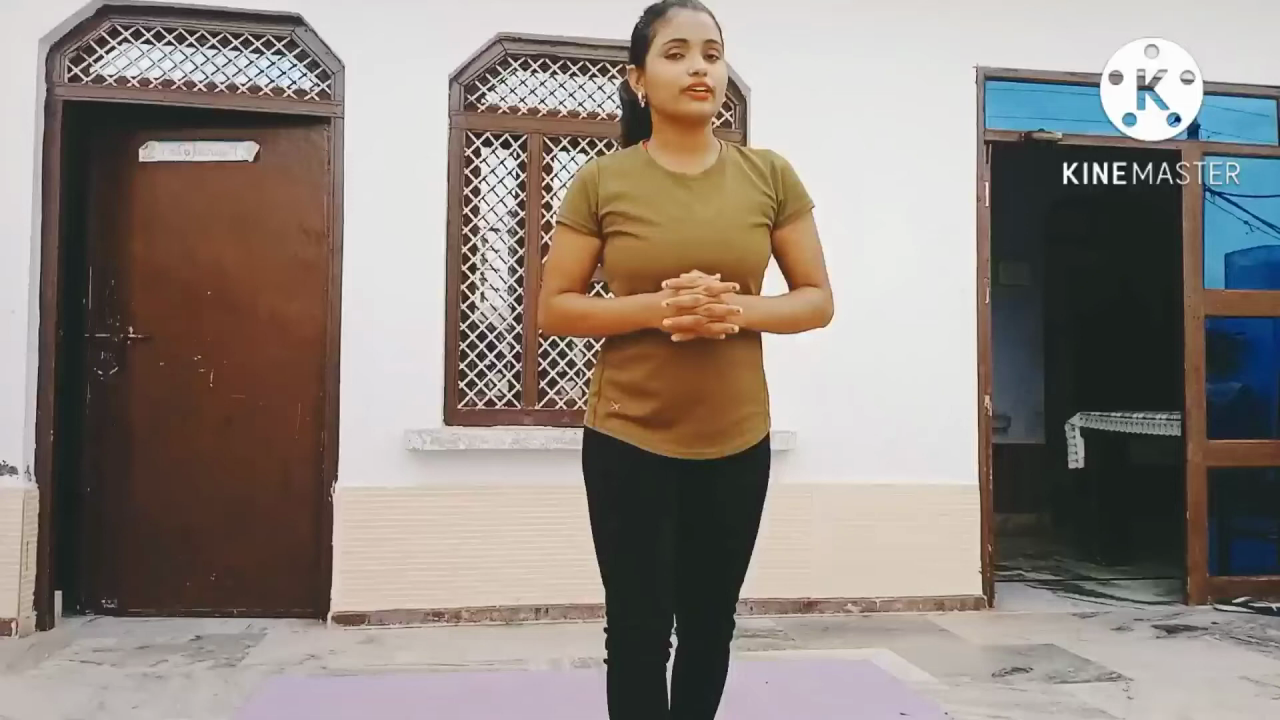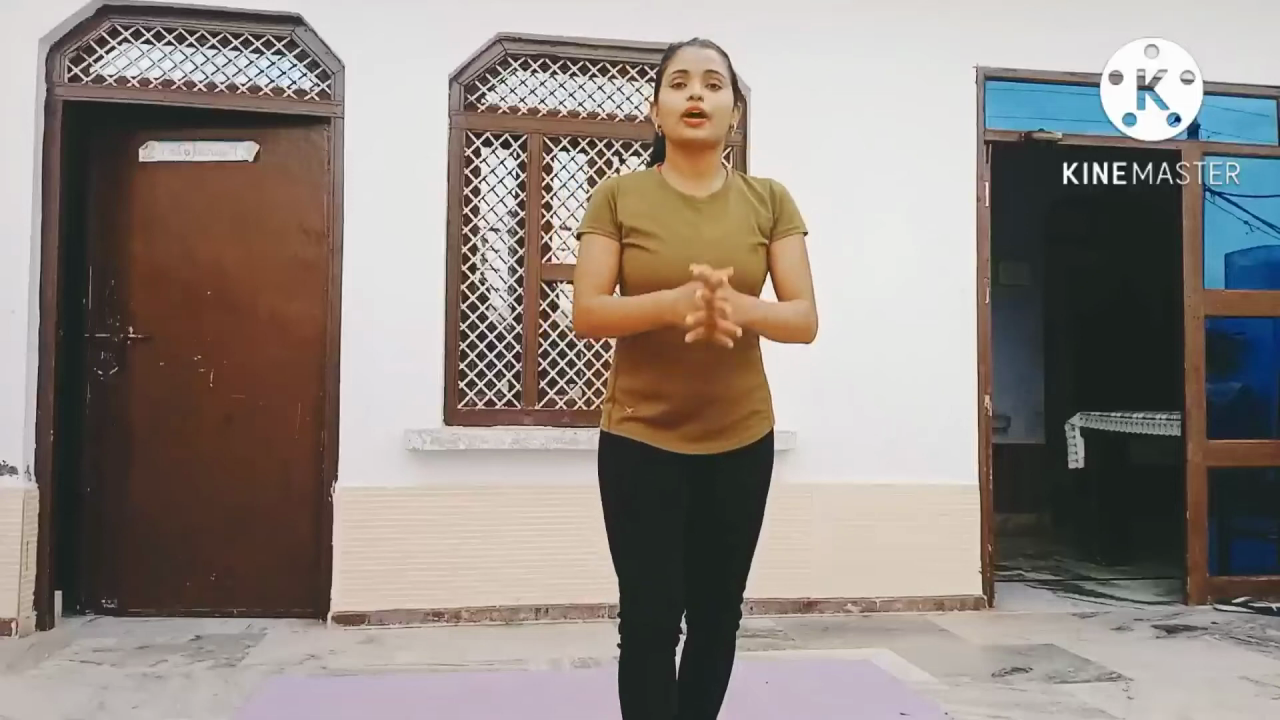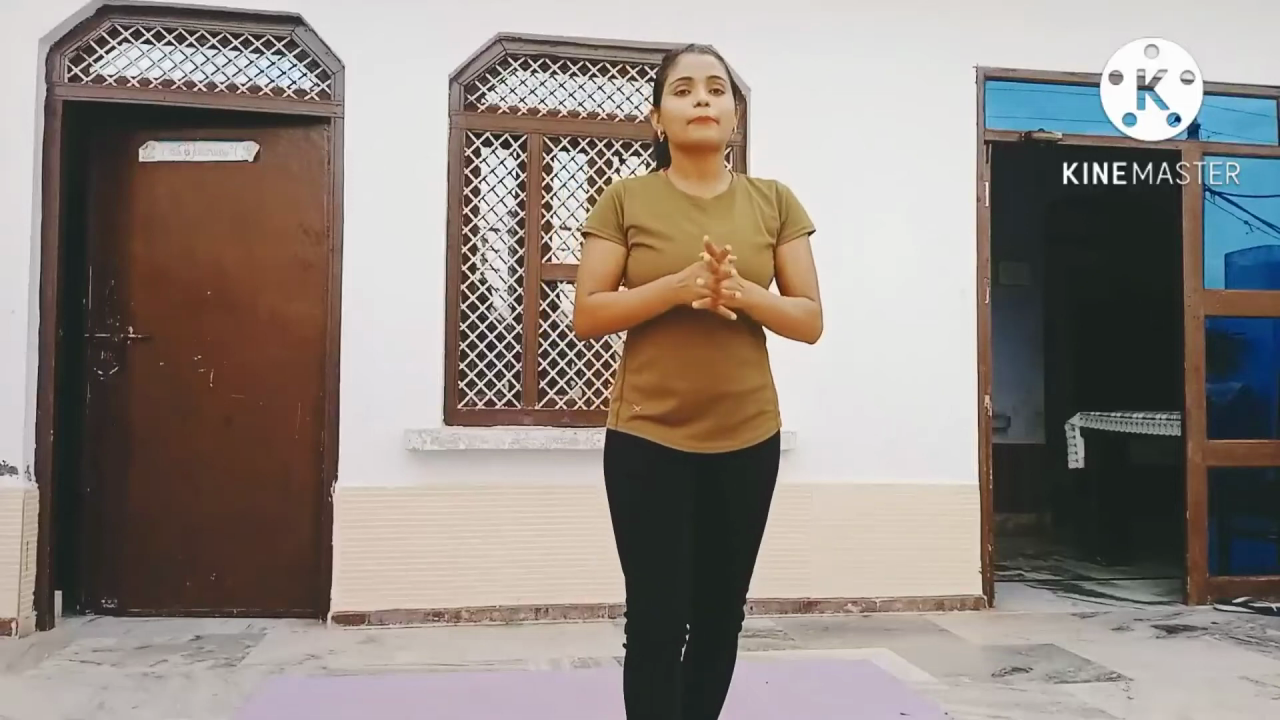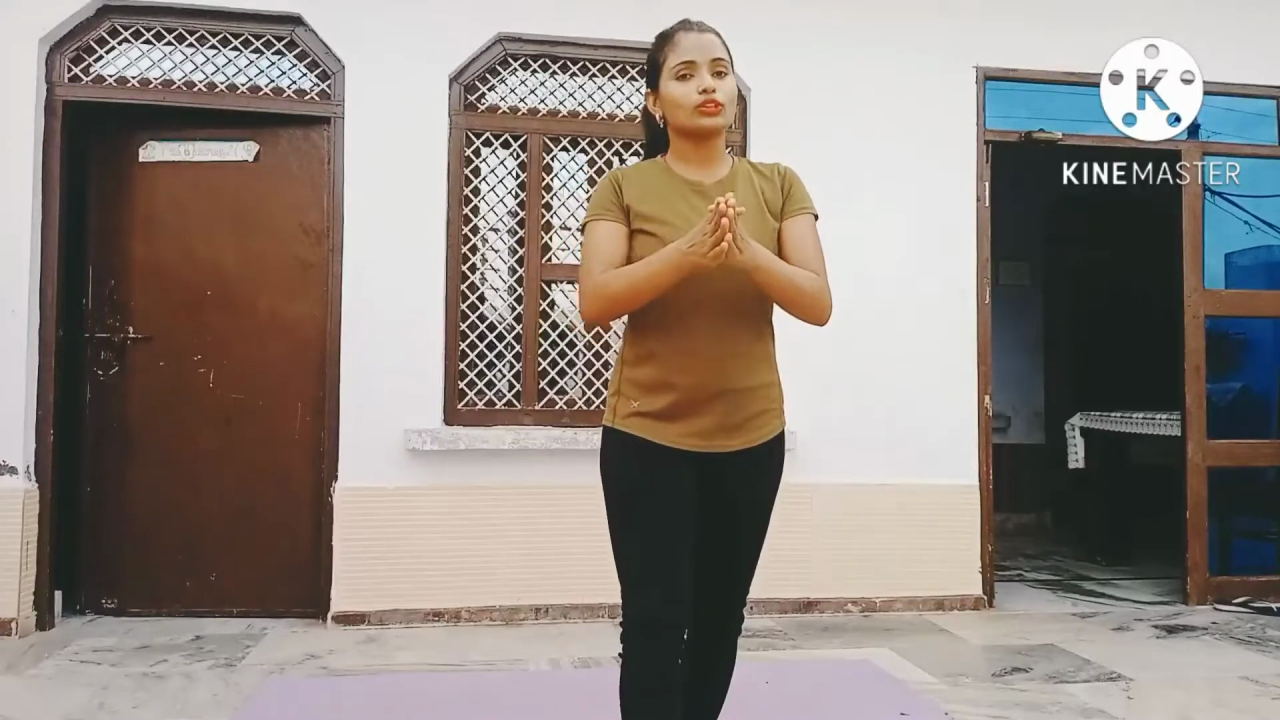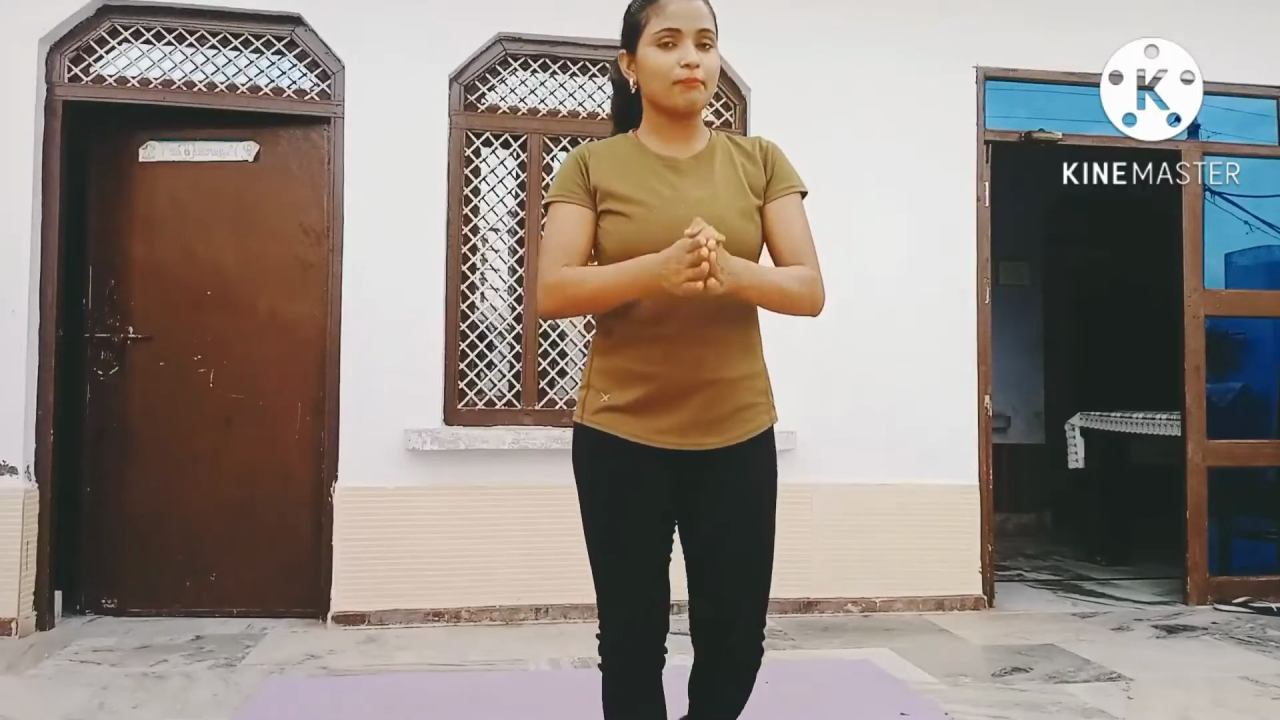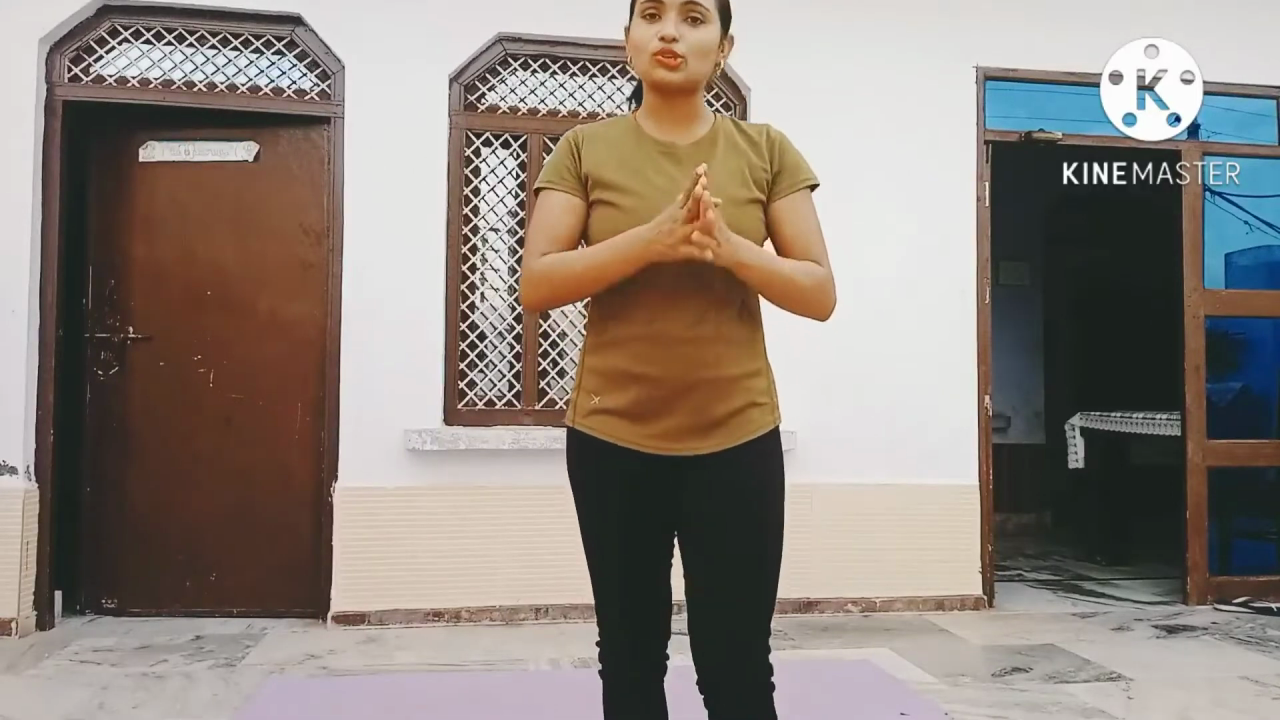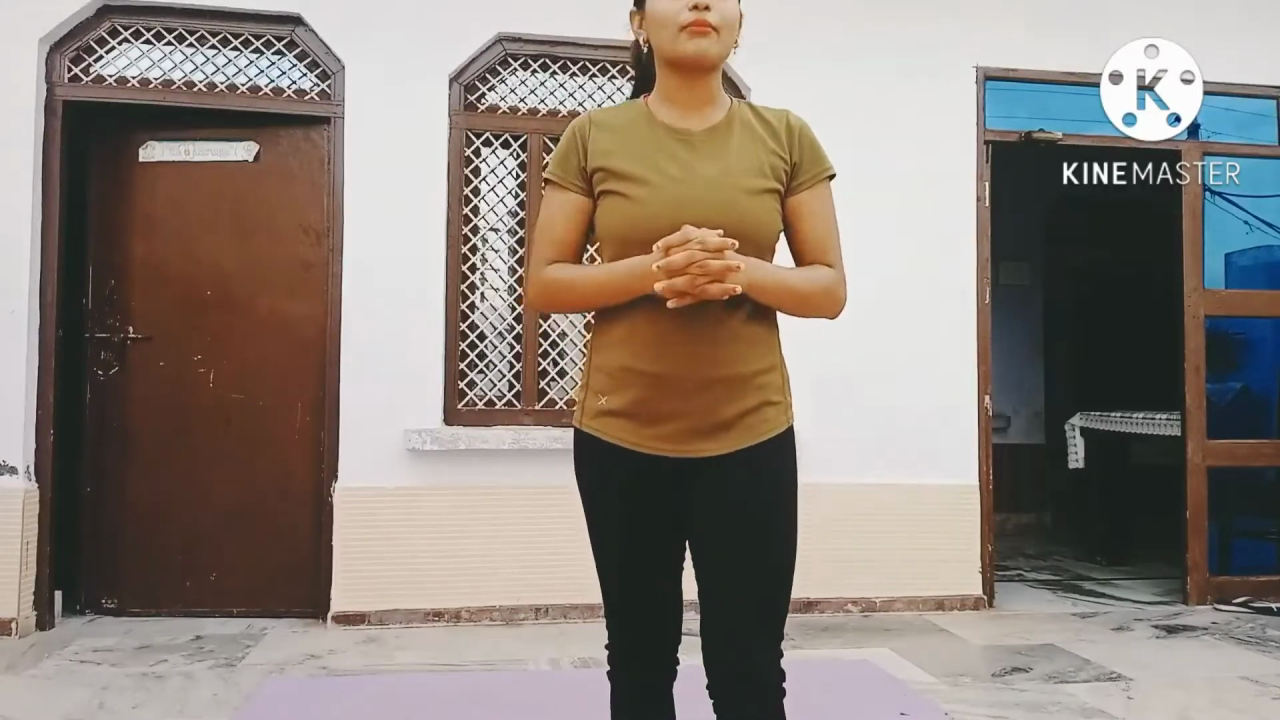
dt=0.5s
person 1, frame 1
left shoulder: (770, 176)
right shoulder: (600, 182)
left elbow: (818, 301)
right elbow: (554, 309)
left wrist: (740, 310)
right wrist: (655, 308)
left hip: (737, 443)
right hip: (628, 441)
left knee: (710, 627)
right knee: (638, 633)
person 1, frame 2
left shoulder: (769, 201)
right shoulder: (617, 197)
left elbow: (804, 318)
right elbow: (586, 314)
left wrist: (737, 307)
right wrist: (677, 302)
left hip: (741, 443)
right hip: (641, 440)
left knee: (717, 616)
right knee: (650, 621)
person 1, frame 3
left shoulder: (775, 201)
right shoulder: (624, 200)
left elbow: (810, 319)
right elbow: (587, 315)
left wrist: (739, 290)
right wrist: (679, 283)
left hip: (747, 441)
right hip: (648, 440)
left knee: (720, 617)
right knee: (656, 621)
person 1, frame 4
left shoulder: (778, 185)
right shoulder: (622, 188)
left elbow: (818, 305)
right elbow: (594, 304)
left wrist: (747, 251)
right wrist: (688, 250)
left hip: (752, 439)
right hip: (646, 438)
left knee: (719, 621)
right knee: (653, 627)
person 1, frame 5
left shoulder: (760, 161)
right shoulder: (590, 165)
left elbow: (810, 291)
right elbow: (551, 293)
left wrist: (729, 272)
right wrist: (659, 269)
left hip: (737, 436)
right hip: (620, 436)
left knee: (733, 644)
right knee: (631, 644)
person 1, frame 6
left shoulder: (767, 150)
right shoulder: (584, 148)
left elbow: (820, 294)
right elbow: (535, 285)
left wrist: (727, 244)
right wrist: (653, 238)
left hip: (737, 439)
right hip: (613, 439)
right knee: (630, 653)
person 1, frame 7
left shoulder: (784, 137)
right shoulder: (592, 137)
left elbow: (830, 288)
right elbow: (542, 284)
left wrist: (742, 271)
right wrist: (652, 270)
left hip: (750, 438)
right hip: (621, 438)
right knee: (639, 658)
